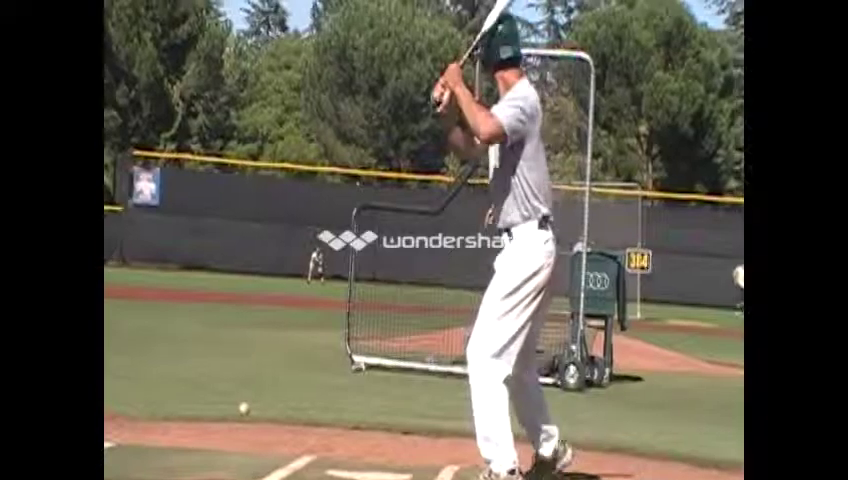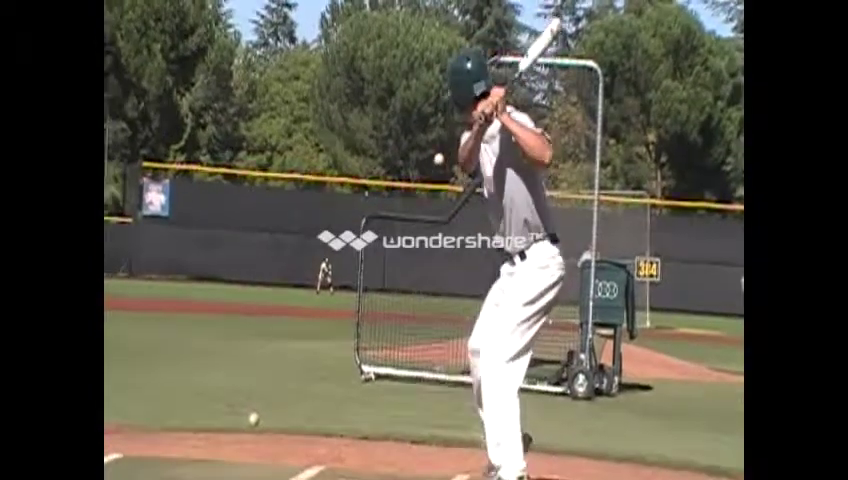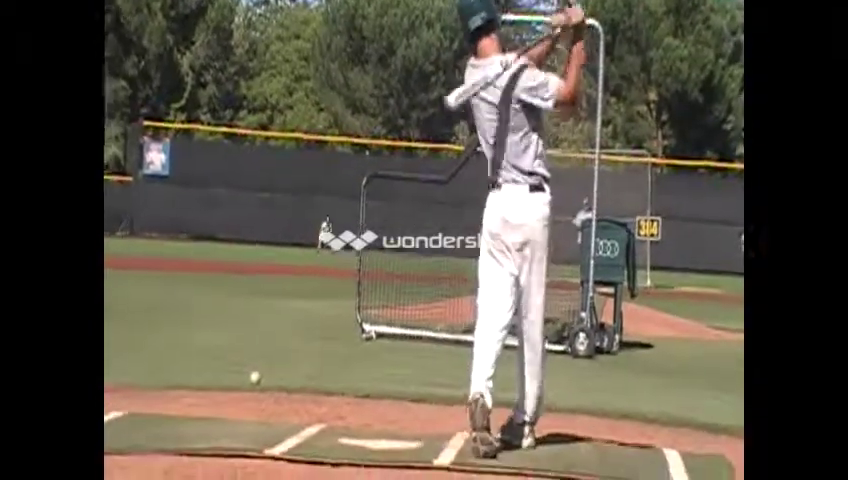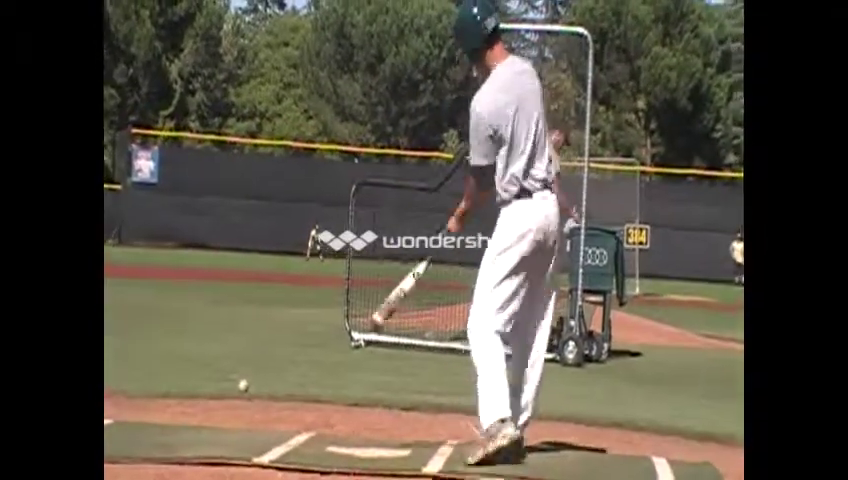
dt=0.7s
person 1, frame 1
left shoulder: (523, 98)
right shoulder: (506, 103)
left elbow: (487, 131)
right elbow: (469, 148)
left wrist: (460, 87)
right wrist: (448, 112)
left hip: (526, 245)
right hip: (522, 246)
left knee: (484, 354)
right knee: (514, 357)
person 1, frame 2
left shoulder: (515, 121)
right shoulder: (483, 127)
left elbow: (545, 154)
right elbow: (464, 164)
left wrist: (503, 117)
right wrist: (479, 125)
left hip: (537, 263)
right hip: (516, 263)
left knee: (497, 367)
right knee: (479, 351)
right ankle: (506, 439)
person 1, frame 3
left shoulder: (472, 74)
right shoulder: (518, 77)
right elbow: (569, 98)
right wrist: (579, 42)
left hip: (498, 202)
right hip: (531, 204)
left knee: (492, 313)
right knee: (529, 317)
left ankle: (480, 395)
right ankle: (524, 421)
person 1, frame 4
left shoulder: (483, 102)
right shoulder: (527, 72)
left elbow: (481, 175)
left wrist: (459, 216)
left hip: (519, 212)
right hip: (547, 208)
left knee: (484, 321)
right knee: (532, 329)
left ankle: (499, 421)
right ankle: (515, 425)
